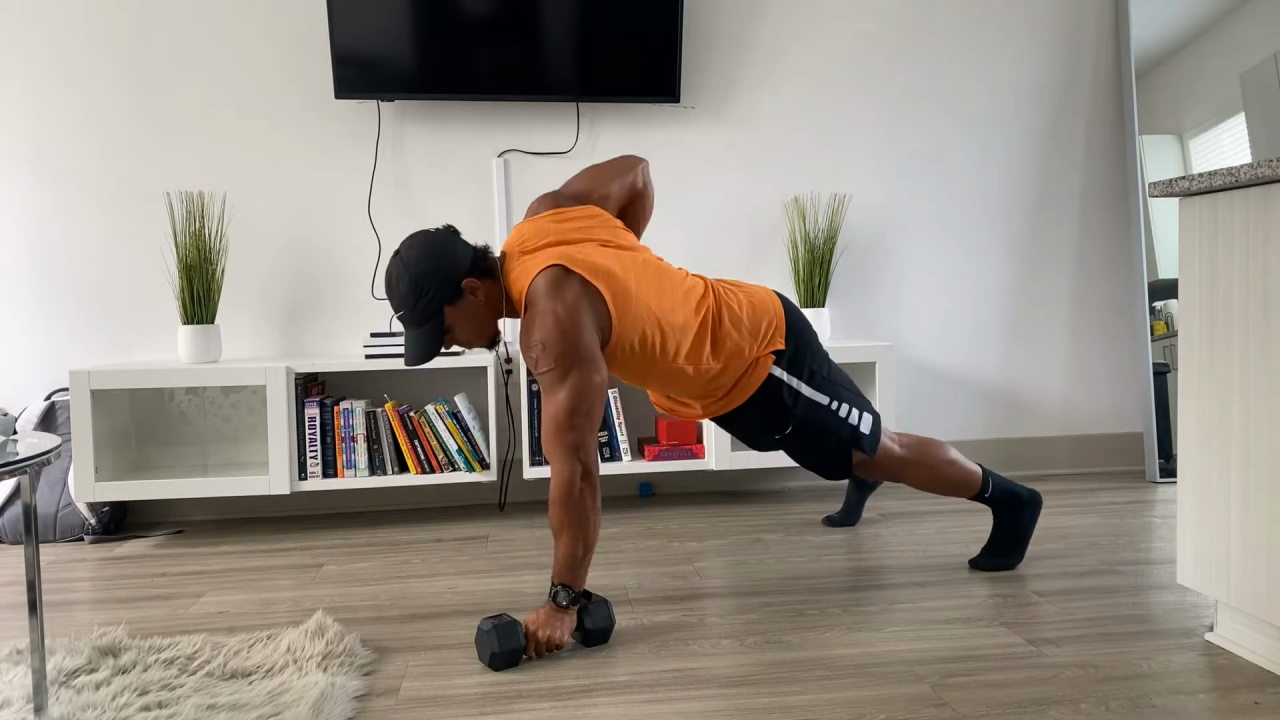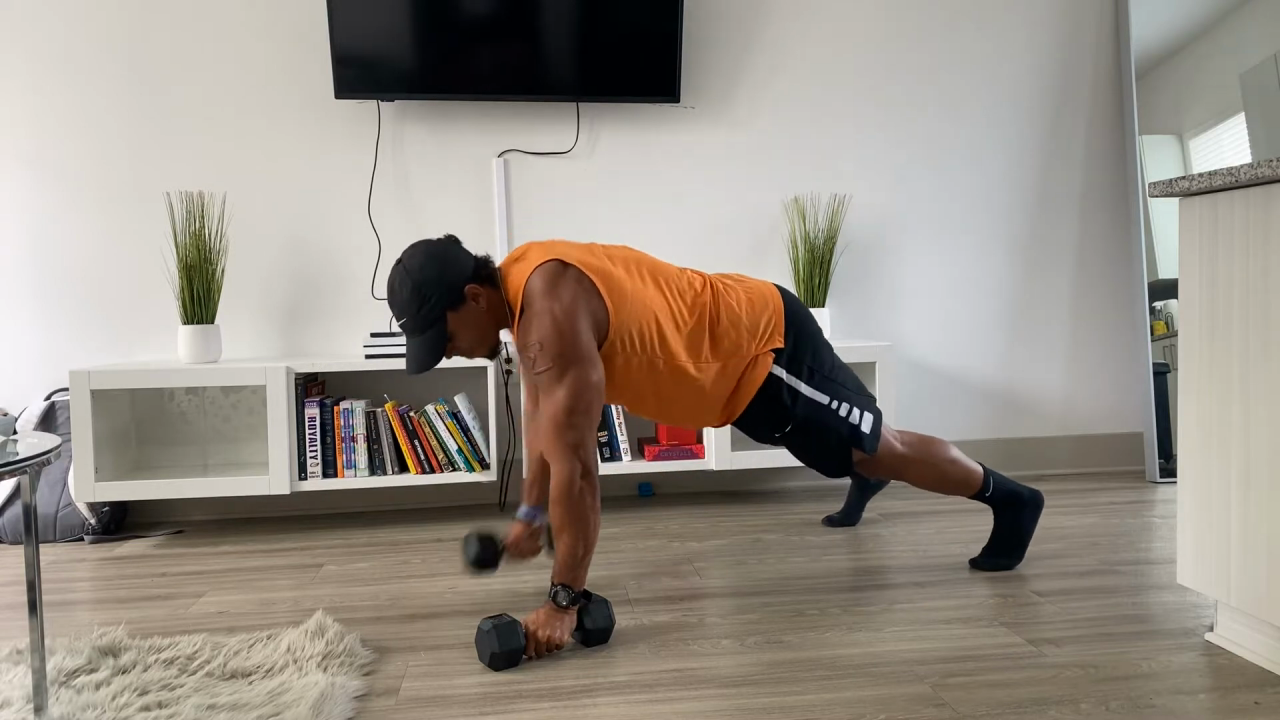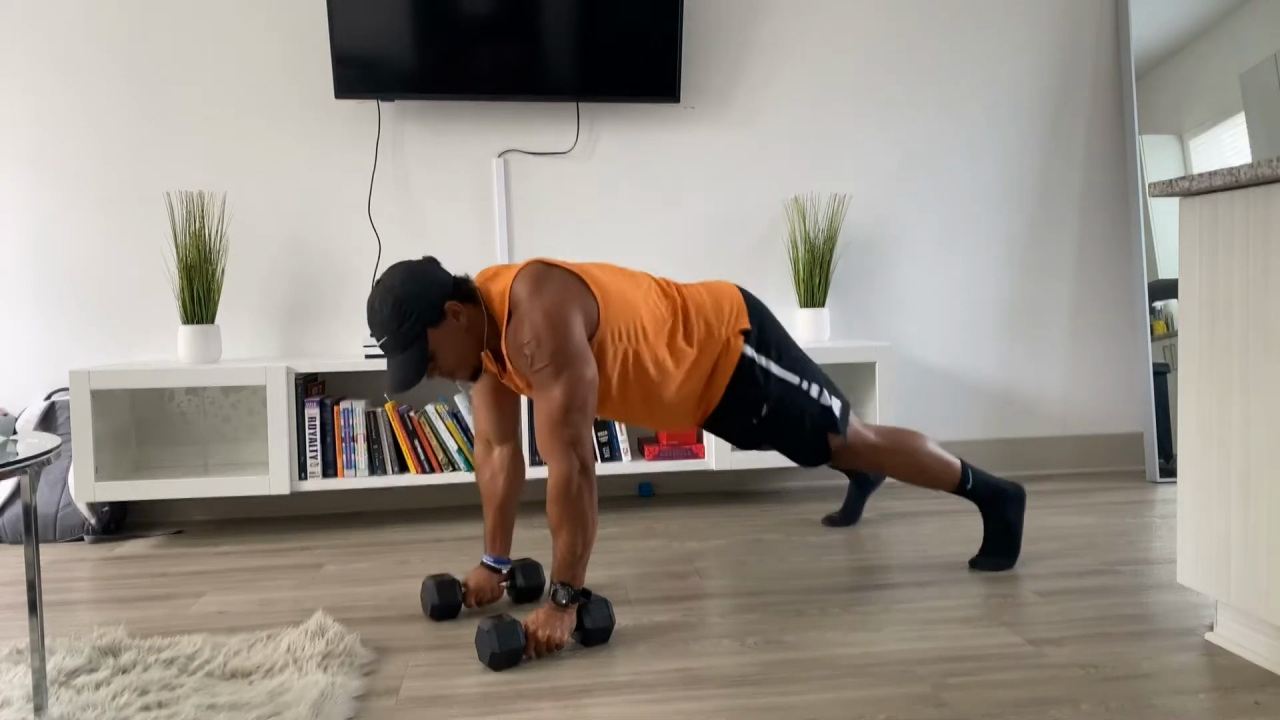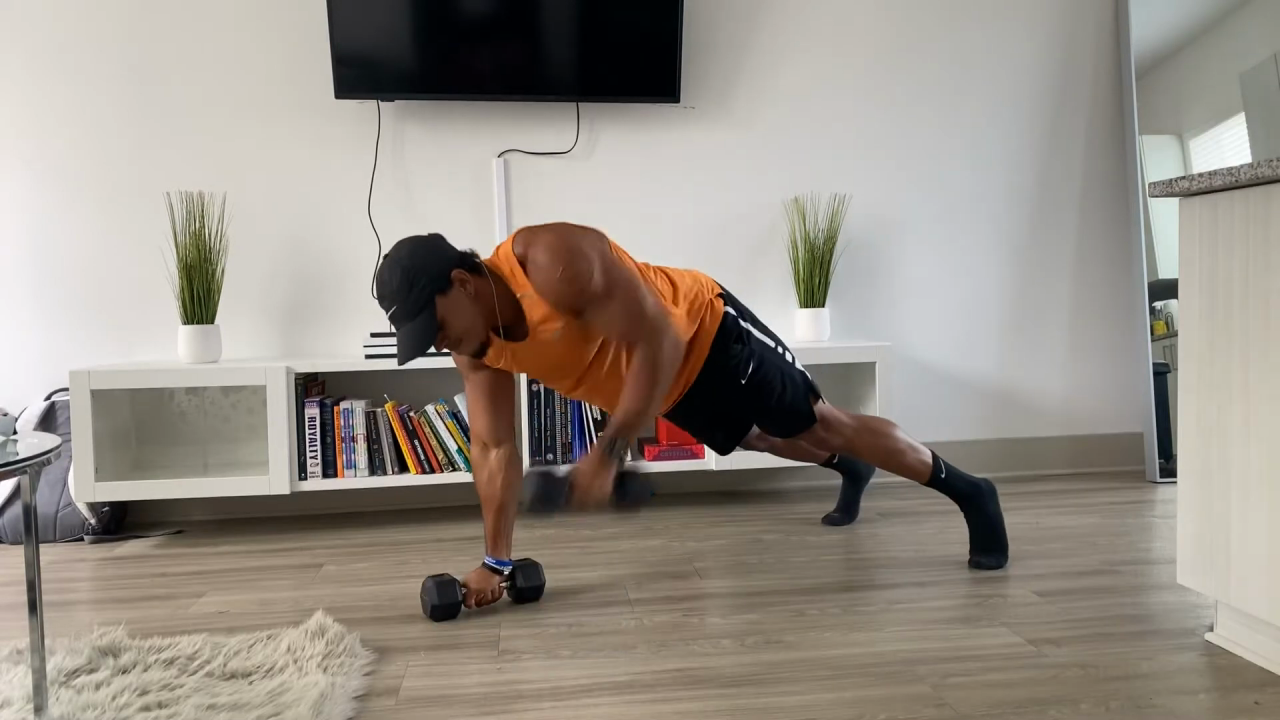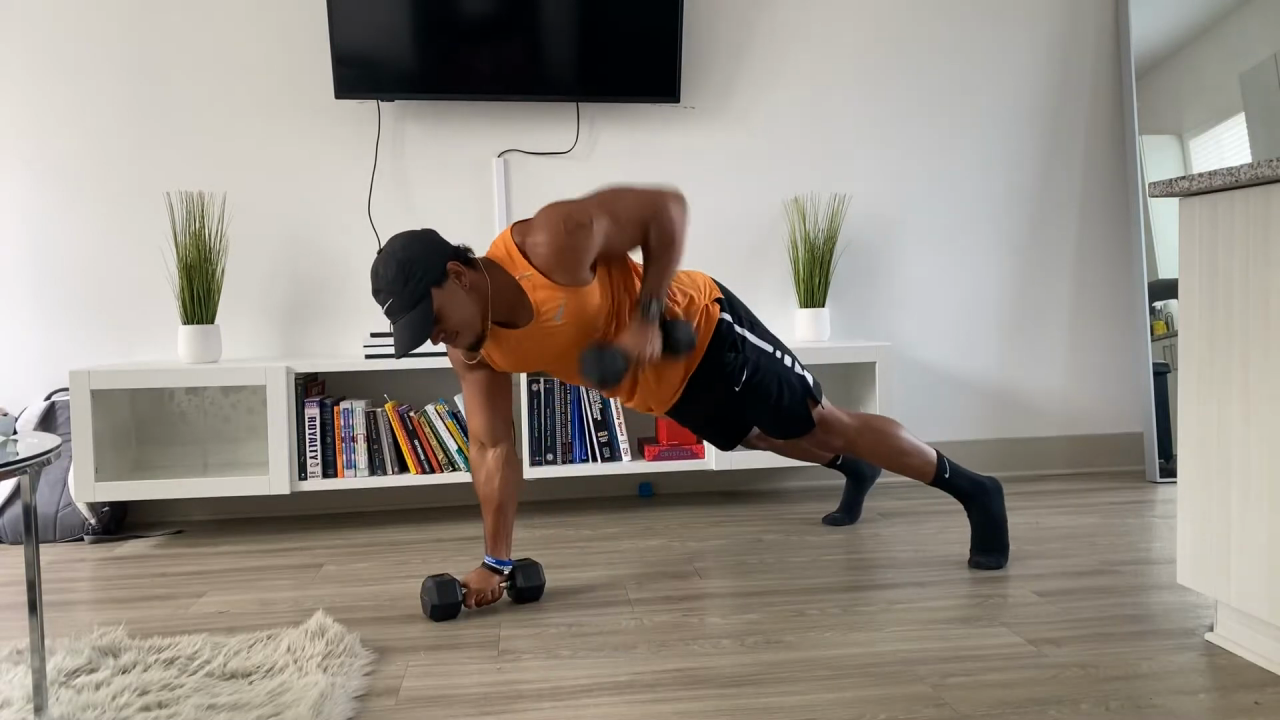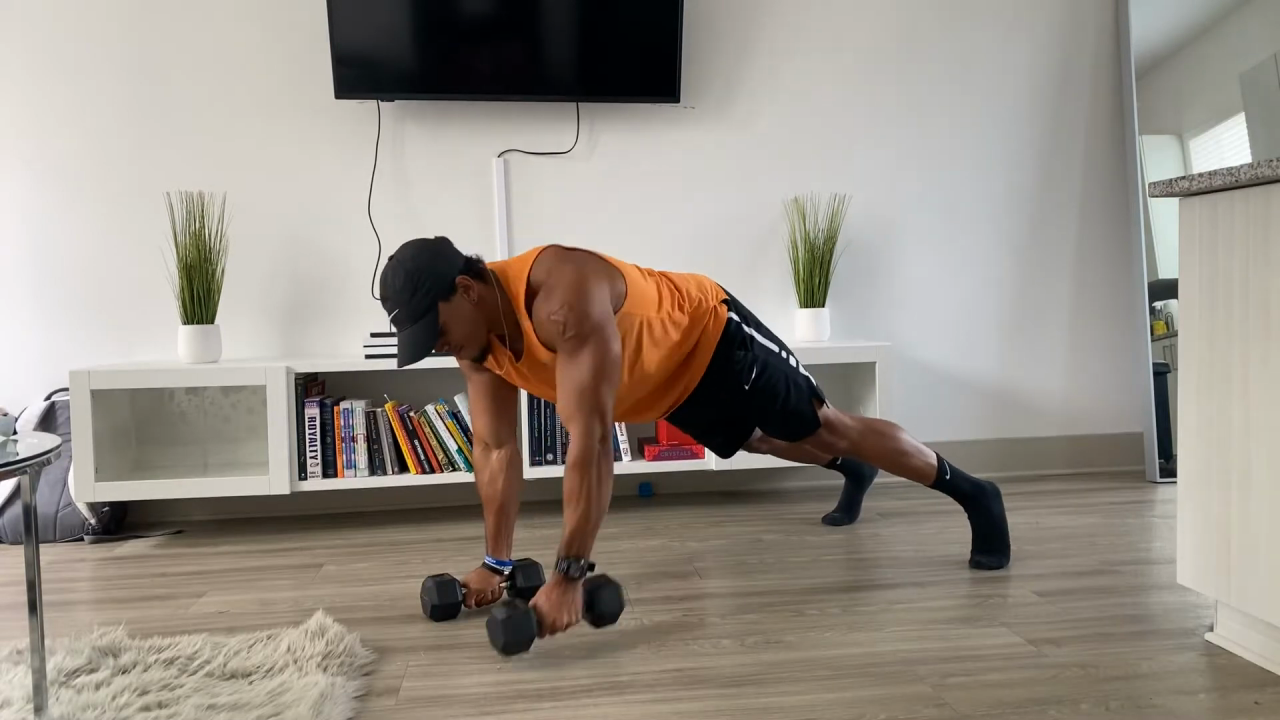
dt=0.4s
person 1, frame 1
left shoulder: (553, 314)
right shoulder: (540, 222)
left elbow: (574, 470)
right elbow: (635, 171)
left wrist: (563, 601)
left hip: (762, 356)
right hip: (733, 336)
left knee: (879, 451)
left ankle: (1009, 499)
right ankle: (863, 482)
person 1, frame 2
left shoulder: (548, 314)
right shoulder: (518, 285)
left elbow: (574, 467)
right elbow: (543, 399)
left wrist: (563, 601)
right wrist: (528, 511)
left hip: (767, 348)
right hip: (738, 348)
left knee: (878, 447)
left ankle: (1011, 498)
right ankle: (868, 479)
person 1, frame 3
left shoulder: (539, 320)
right shoulder: (484, 328)
left elbow: (572, 467)
right elbow: (497, 447)
left wrist: (562, 600)
right wrist: (495, 561)
left hip: (733, 344)
right hip: (695, 377)
left knee: (848, 439)
right knee: (792, 442)
left ankle: (993, 495)
right ankle: (864, 479)
person 1, frame 4
left shoulder: (553, 260)
right shoulder: (475, 346)
left elbow: (660, 339)
right elbow: (494, 450)
left wrist: (608, 455)
right wrist: (495, 561)
left hip: (704, 332)
right hip: (670, 389)
left knee: (822, 421)
right knee: (764, 439)
left ankle: (969, 492)
right ankle: (851, 472)
person 1, frame 5
left shoulder: (552, 241)
right shoulder: (472, 346)
left elbow: (668, 204)
right elbow: (493, 448)
left wrist: (647, 317)
right wrist: (495, 560)
left hip: (705, 332)
right hip: (668, 389)
left knee: (822, 419)
right knee: (766, 437)
left ankle: (972, 490)
right ankle: (855, 471)
person 1, frame 6
left shoulder: (564, 296)
right shoulder: (478, 334)
left elbow: (590, 441)
right elbow: (496, 451)
left wrist: (568, 576)
right wrist: (496, 561)
left hip: (712, 335)
right hip: (671, 387)
left knee: (827, 425)
right knee: (763, 440)
left ankle: (974, 494)
right ankle: (853, 472)
